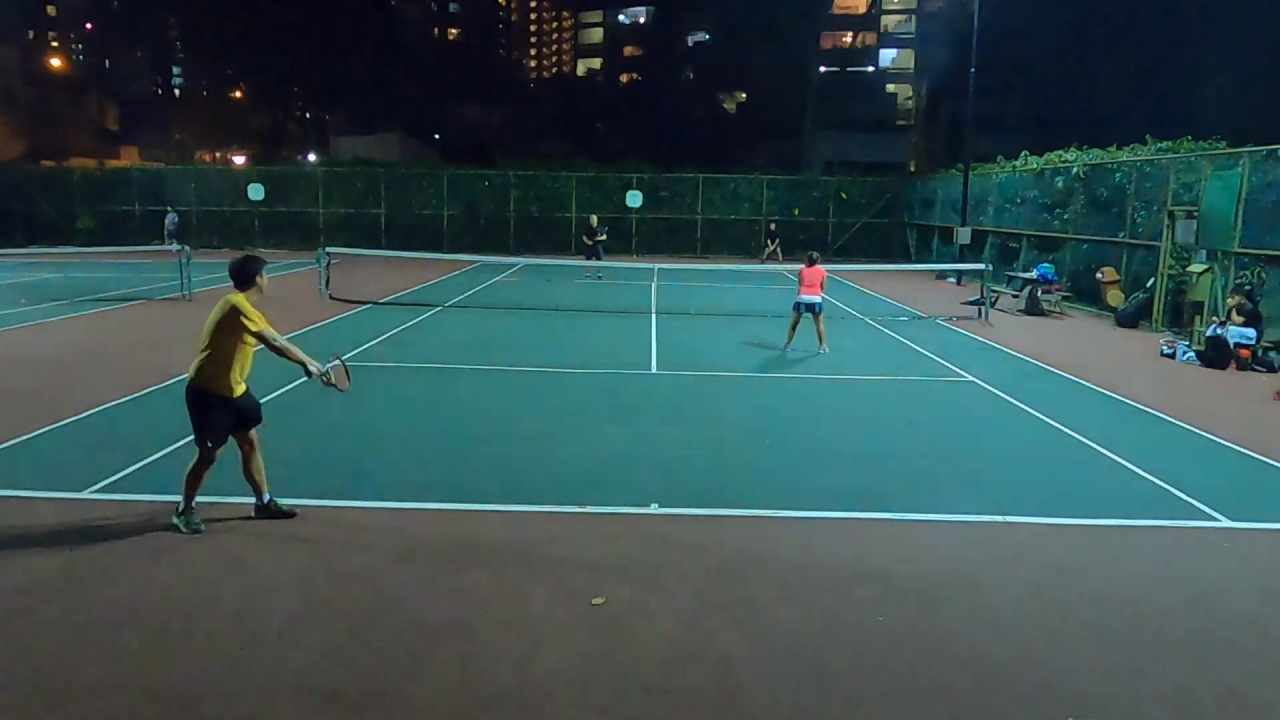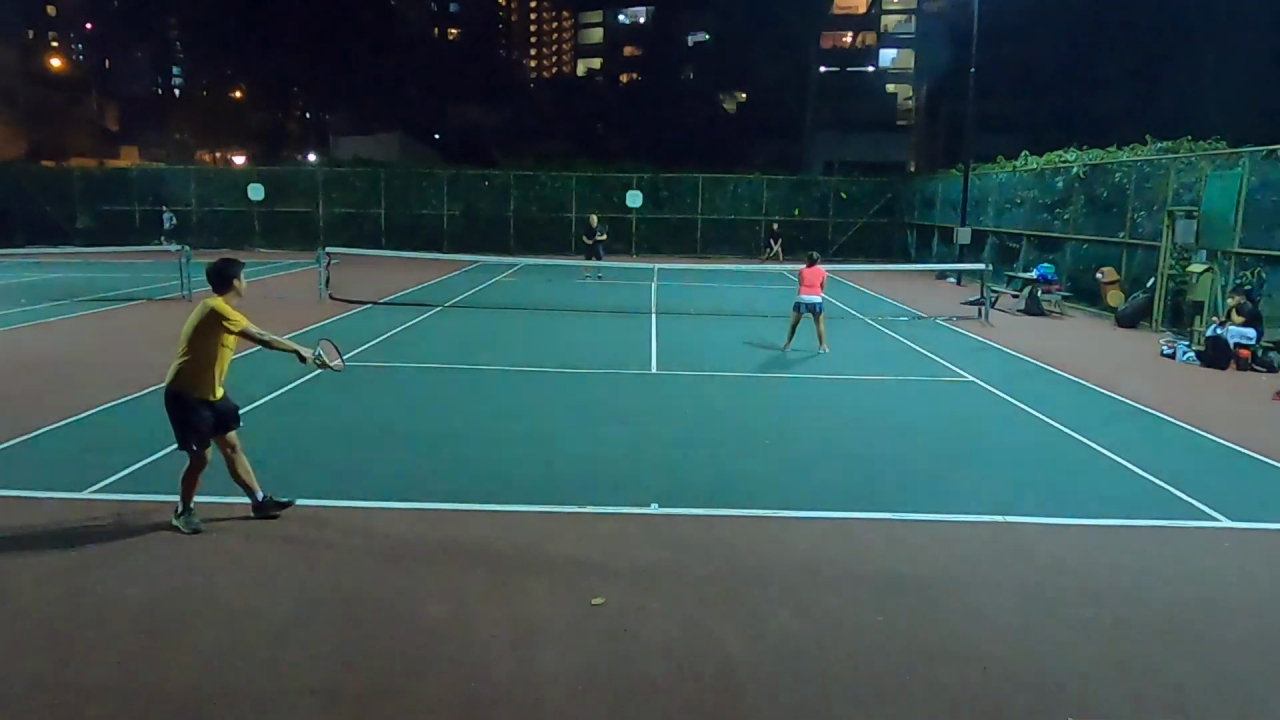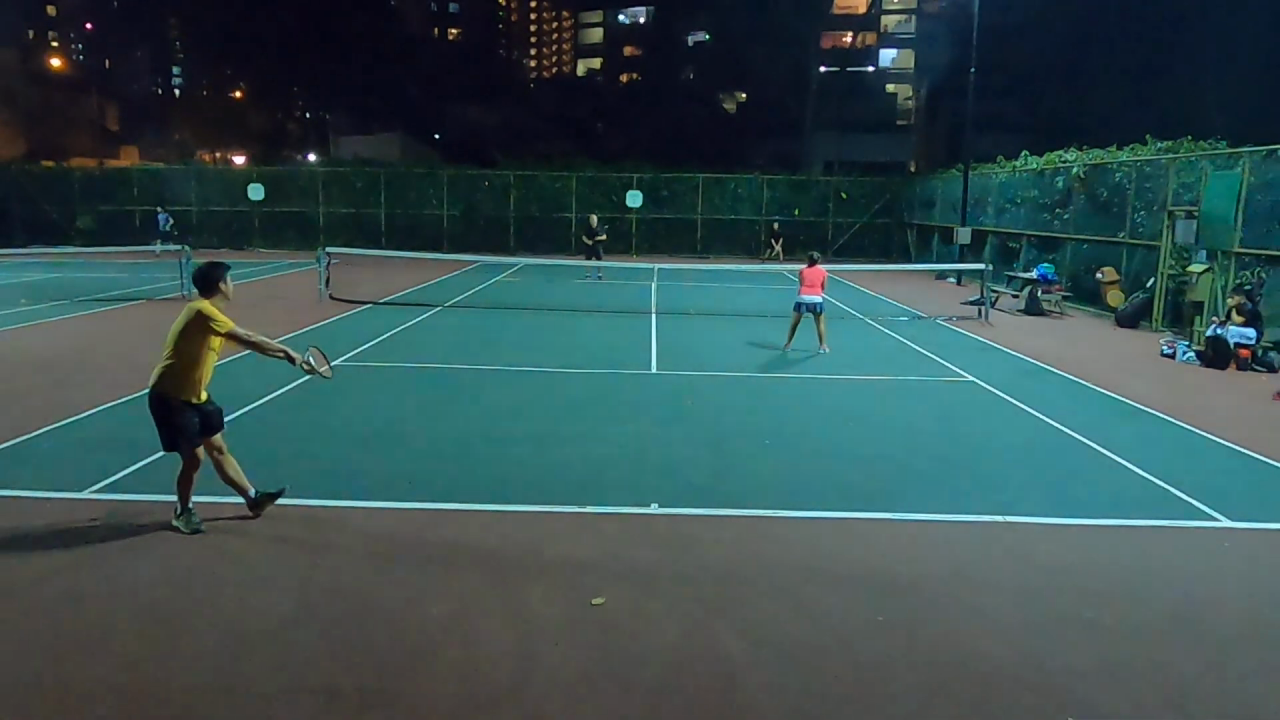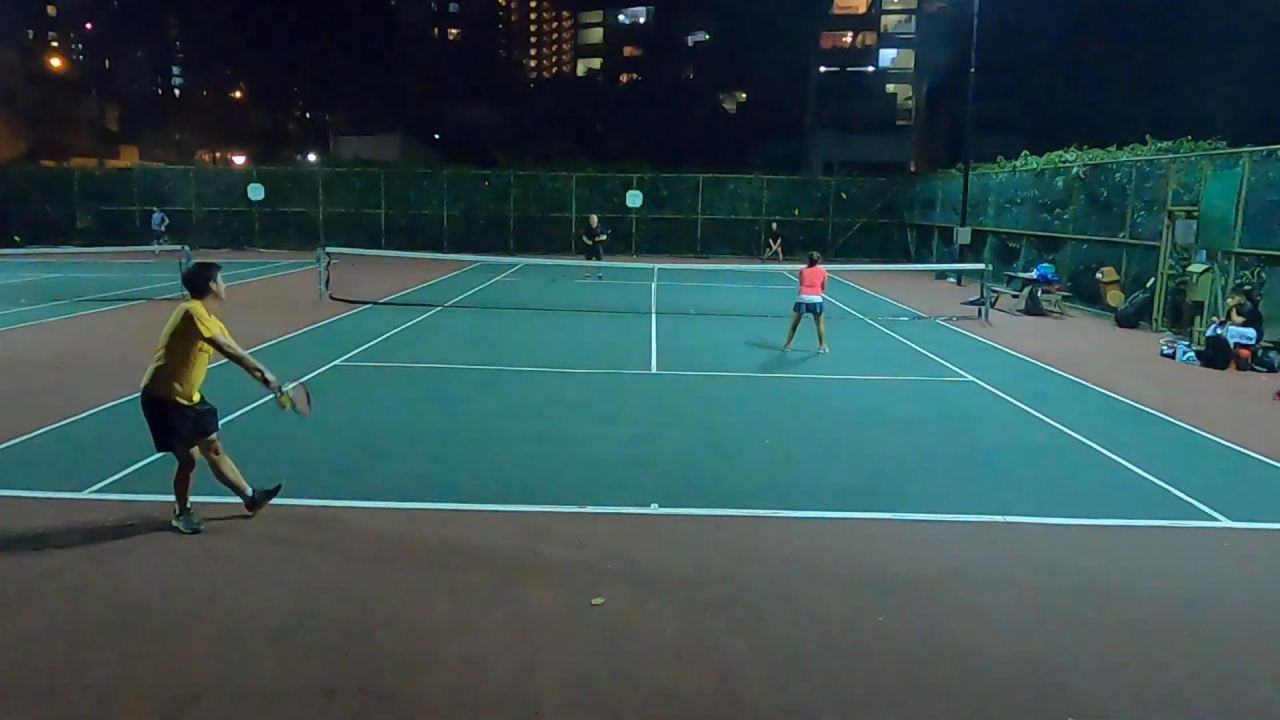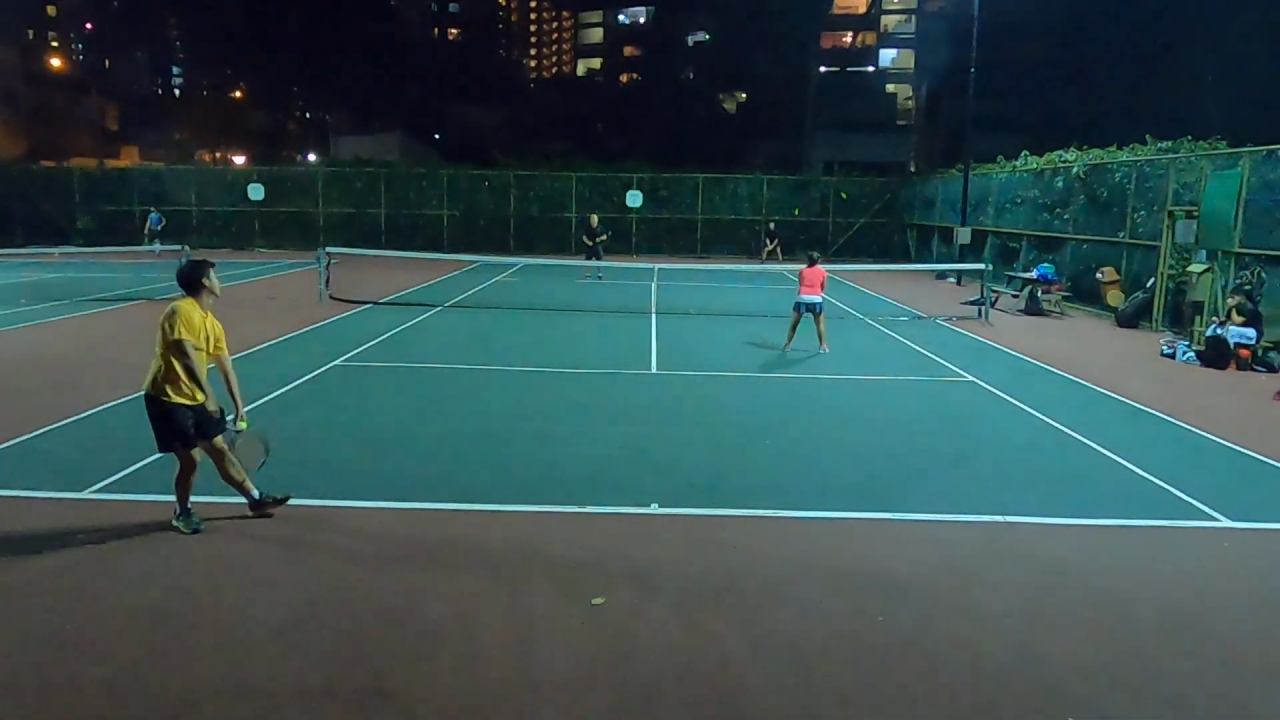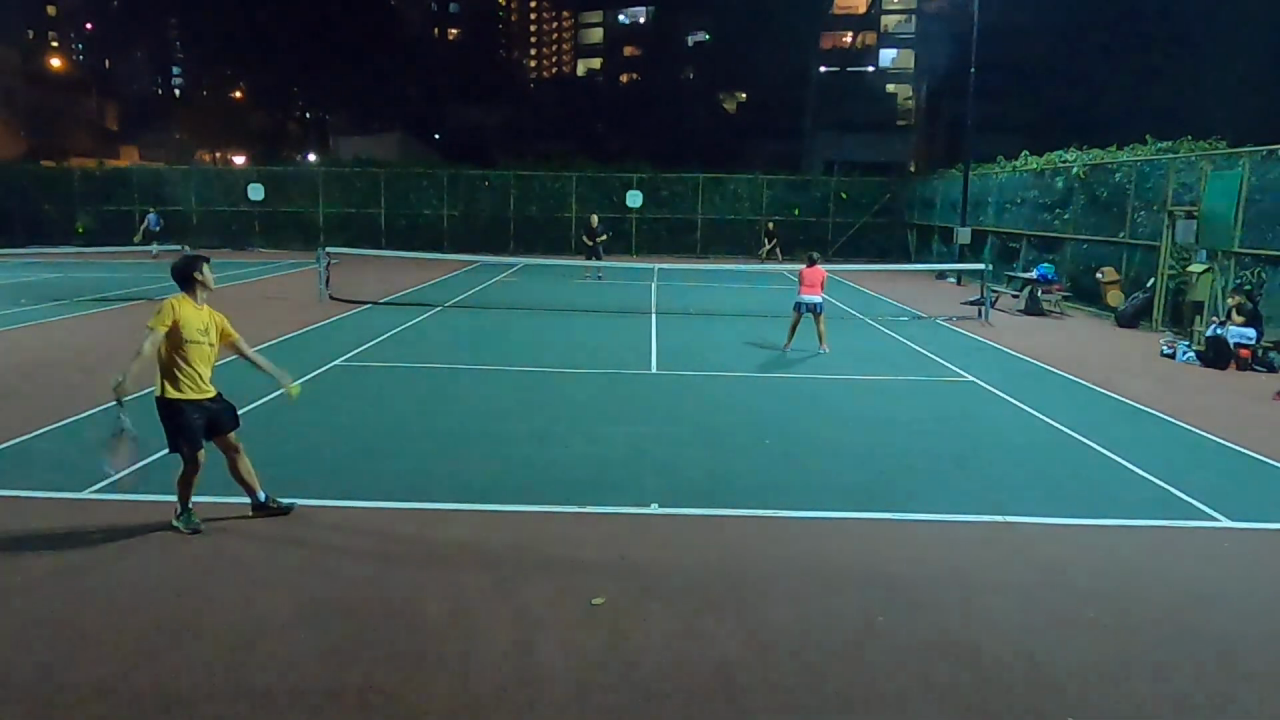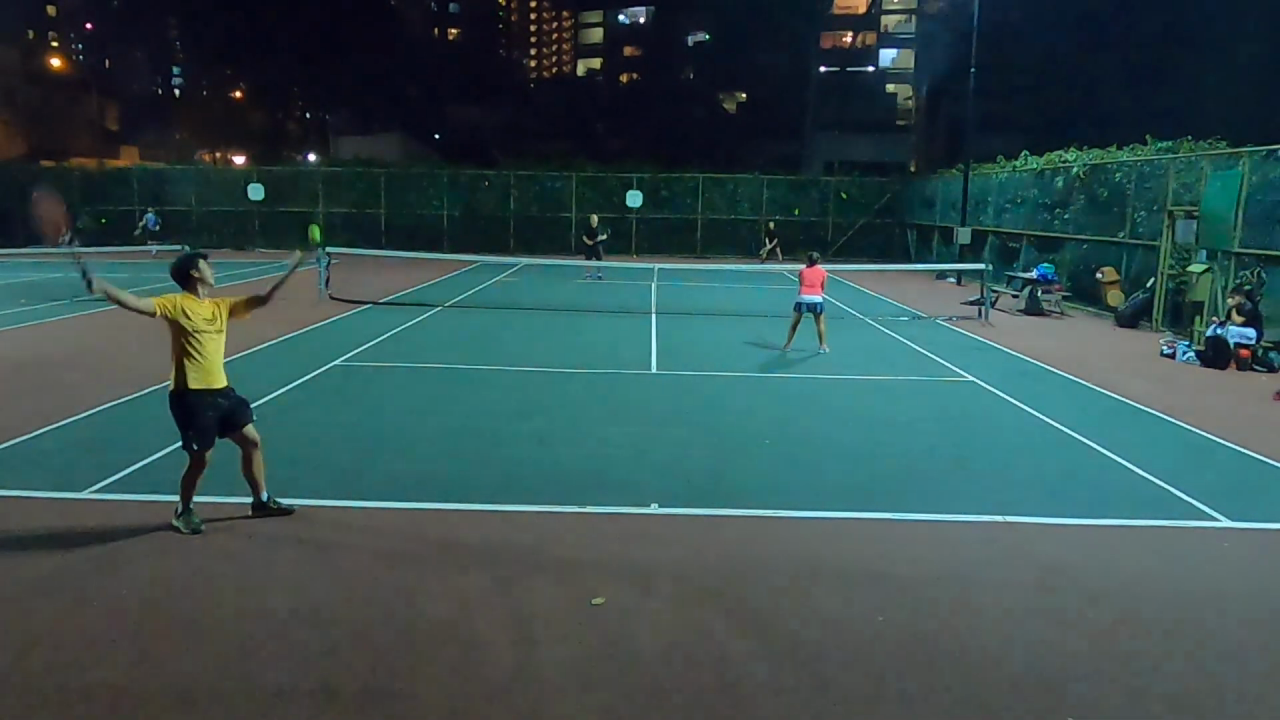
dt=0.2s
person 1, frame 1
left shoulder: (244, 307)
right shoulder: (236, 306)
left elbow: (276, 342)
right elbow: (273, 343)
left wrist: (308, 362)
right wrist: (307, 363)
left hip: (234, 390)
right hip: (206, 392)
left knee: (250, 445)
right knee: (208, 454)
left ankle: (264, 503)
right ankle: (184, 510)
person 1, frame 2
left shoulder: (224, 311)
right shoulder: (215, 309)
left elbow: (259, 338)
right elbow: (261, 338)
left wrist: (295, 350)
right wrist: (298, 349)
left hip: (211, 394)
right hip: (185, 395)
left knee: (232, 447)
right knee: (200, 458)
left ankle: (259, 501)
right ankle: (183, 512)
person 1, frame 3
left shoulder: (212, 316)
right shoulder: (201, 311)
left elbow: (248, 343)
right elbow: (248, 340)
left wrist: (281, 353)
right wrist: (287, 351)
left hip: (195, 396)
right hip: (169, 398)
left knee: (218, 449)
right knee: (194, 458)
left ankle: (253, 498)
right ankle: (183, 512)
person 1, frame 4
left shoulder: (213, 323)
right shoulder: (192, 312)
left elbow: (234, 353)
right elbow: (228, 350)
left wrist: (262, 374)
right wrist: (263, 372)
left hip: (189, 398)
right hip: (162, 398)
left knee: (214, 449)
right knee: (189, 458)
left ankle: (251, 497)
right ankle: (182, 512)
person 1, frame 5
left shoulder: (213, 324)
right shoulder: (180, 311)
left elbow: (226, 366)
right elbow: (188, 358)
left wrist: (239, 405)
right wrist: (209, 395)
left hip: (196, 399)
right hip: (167, 400)
left knee: (221, 450)
right knee: (190, 459)
left ankle: (257, 499)
right ankle: (182, 512)
person 1, frame 6
left shoulder: (214, 317)
right shoulder: (173, 307)
left elbow: (245, 350)
right elbow: (149, 343)
left wrist: (277, 374)
right wrist: (127, 374)
left hip: (207, 396)
right hip: (175, 399)
left knee: (234, 447)
right knee: (194, 460)
left ankle: (260, 501)
right ankle: (183, 512)
person 1, frame 7
left shoulder: (222, 306)
right shoulder: (175, 304)
left elbow: (262, 300)
right elbow: (136, 304)
left wrist: (289, 272)
right wrist: (104, 289)
left hip: (221, 390)
right hip: (190, 395)
left knee: (252, 441)
right knee: (200, 459)
left ankle: (261, 501)
right ankle: (184, 512)
